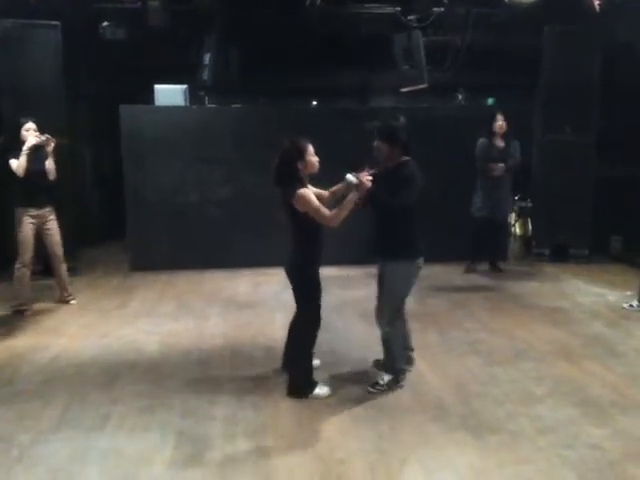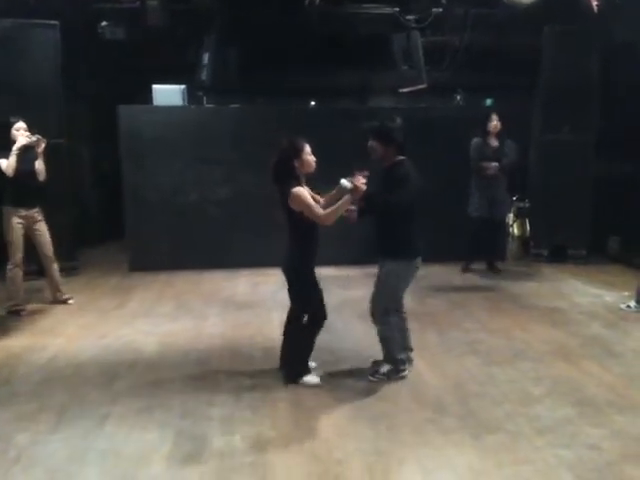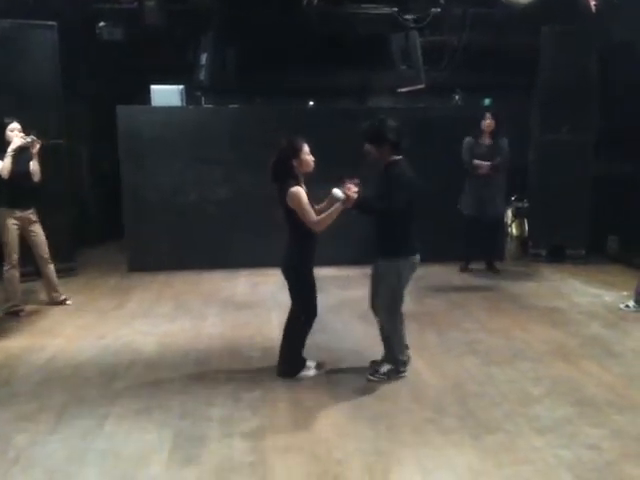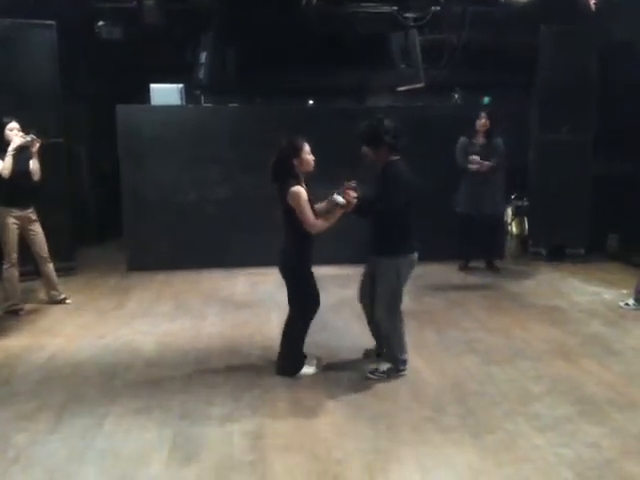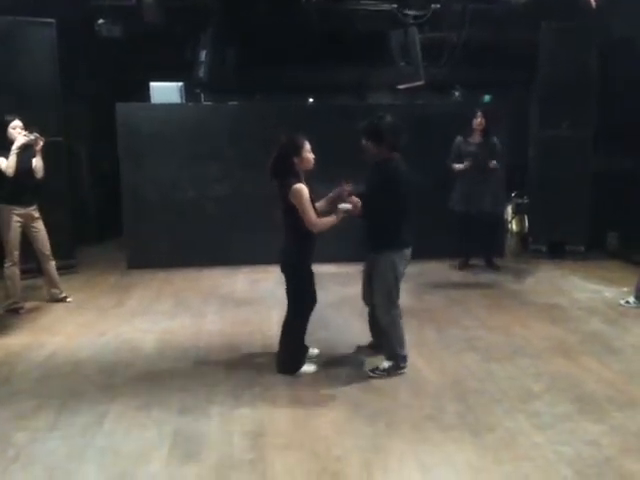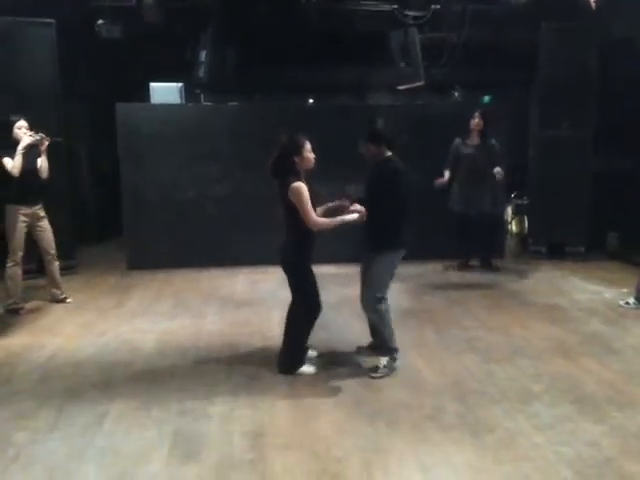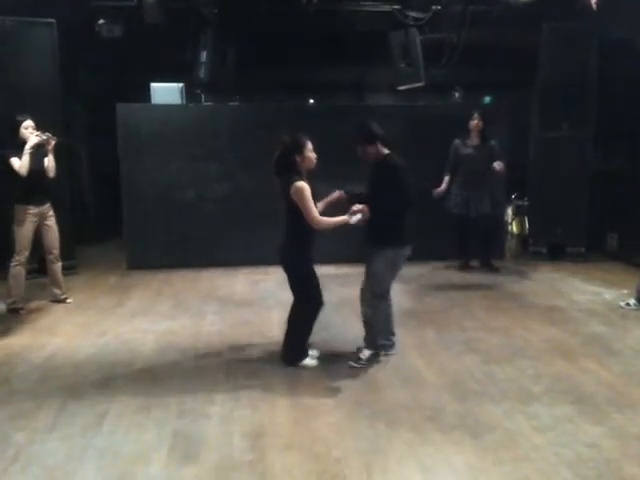
dt=0.2s
person 1, frame 1
left shoulder: (410, 174)
right shoulder: (385, 172)
left elbow: (398, 208)
right elbow: (380, 204)
left wrist: (370, 191)
right wrist: (364, 190)
left hip: (404, 256)
right hip: (389, 253)
left knee: (388, 314)
right knee: (393, 310)
left ankle: (396, 373)
right ankle: (403, 357)
person 1, frame 2
left shoulder: (405, 174)
right shoulder: (390, 171)
left elbow: (395, 208)
left wrist: (366, 193)
right wrist: (360, 210)
left hip: (402, 255)
right hip: (392, 252)
left knee: (381, 309)
right knee: (392, 307)
left ankle: (397, 364)
right ankle: (402, 355)
person 1, frame 3
left shoulder: (401, 174)
right shoulder: (389, 171)
left elbow: (389, 209)
left wrist: (358, 201)
right wrist: (359, 198)
left hip: (399, 255)
right hip: (387, 251)
left knee: (388, 309)
right knee: (381, 306)
left ankle: (397, 364)
right ankle: (398, 353)
person 1, frame 4
left shoulder: (397, 175)
right shoulder: (385, 171)
left elbow: (388, 211)
left wrist: (358, 205)
right wrist: (358, 200)
left hip: (398, 253)
right hip: (382, 250)
left knee: (387, 309)
right knee: (368, 299)
left ankle: (397, 362)
right ankle: (383, 347)
person 1, frame 5
left shoulder: (396, 171)
right shoulder: (379, 166)
left elbow: (395, 210)
left wrist: (363, 208)
right wrist: (357, 200)
left hip: (393, 248)
right hip: (377, 244)
left knee: (387, 304)
right knee: (371, 298)
left ankle: (397, 359)
right ankle: (380, 342)
person 1, frame 6
left shoulder: (395, 170)
right shoulder: (377, 168)
left elbow: (400, 208)
left wrist: (367, 212)
right wrist: (359, 206)
left hip: (389, 246)
right hip: (375, 243)
left knee: (372, 299)
right knee: (371, 296)
left ankle: (390, 355)
right ankle: (380, 344)
person 1, frame 7
left shoulder: (395, 167)
right shoulder: (378, 167)
left elbow: (405, 202)
left wrist: (372, 212)
right wrist: (349, 197)
left hip: (393, 244)
right hip: (379, 241)
left knee: (371, 295)
right knee: (378, 294)
left ankle: (374, 348)
right ankle: (385, 341)
person 2, frame 1
left shoulder: (303, 188)
right shoulder: (300, 194)
left elbow: (327, 196)
right elbow: (331, 219)
left wrist: (351, 182)
right wrist: (356, 193)
left hip: (302, 263)
right hip: (304, 265)
left knee: (304, 314)
right knee: (311, 320)
left ankle: (293, 360)
right ankle: (302, 384)
person 2, frame 2
left shoulder: (298, 188)
right shoulder: (296, 192)
left elbow: (321, 203)
right elbow: (324, 217)
left wrist: (346, 187)
right wrist: (352, 194)
left hip: (298, 261)
right hip: (299, 264)
left knee: (299, 310)
right knee: (318, 314)
left ankle: (290, 361)
right ankle: (296, 369)
person 2, frame 3
left shoulder: (296, 187)
right shoulder: (294, 191)
left elbow: (315, 213)
right elbow: (316, 224)
left wrist: (337, 196)
right wrist: (343, 203)
left hip: (299, 260)
right hip: (298, 262)
left knee: (301, 310)
right knee: (305, 312)
left ankle: (293, 359)
right ankle: (290, 366)
person 2, frame 4
left shoulder: (294, 187)
right shoulder: (295, 190)
left elbow: (315, 212)
right elbow: (313, 226)
left wrist: (336, 198)
right wrist: (340, 210)
left hip: (297, 258)
right hip: (296, 260)
left knee: (309, 305)
right knee: (302, 309)
left ankle: (294, 356)
right ankle: (290, 364)
person 2, frame 5
left shoulder: (292, 184)
right shoulder: (297, 188)
left elbow: (313, 210)
right elbow: (314, 224)
left wrist: (335, 196)
right wrist: (341, 213)
left hip: (296, 254)
right hip: (297, 257)
left knee: (305, 302)
right knee: (301, 307)
left ankle: (297, 349)
right ankle: (290, 362)
person 2, frame 6
left shoulder: (292, 183)
right shoulder: (297, 186)
right elbow: (313, 223)
left wrist: (331, 206)
right wrist: (344, 218)
left hip: (295, 254)
right hip: (296, 256)
left knee: (301, 302)
right knee: (311, 306)
left ankle: (294, 352)
right ankle: (291, 362)
person 2, frame 7
left shoulder: (294, 182)
right shoulder: (299, 185)
right elbow: (316, 222)
left wrist: (330, 199)
right wrist: (347, 218)
left hip: (295, 252)
right hip: (297, 254)
left knee: (304, 300)
right knee: (312, 302)
left ankle: (297, 348)
right ankle: (294, 354)
person 3, frame 1
left shoulder: (42, 153)
right shoulder: (15, 155)
left elbow: (52, 176)
right elbow: (19, 172)
left wrist: (50, 154)
right wrist: (26, 149)
left hip: (47, 211)
right hip: (26, 212)
left knee: (58, 254)
right knee: (25, 259)
left ankle: (65, 294)
right ankle: (21, 303)
person 3, frame 2
left shoulder: (31, 153)
left elbow: (41, 177)
left wrist: (40, 154)
left hip: (35, 211)
left knee: (49, 254)
left ankle: (59, 294)
person 3, frame 3
left shoulder: (26, 154)
left elbow: (36, 178)
left wrist: (35, 155)
left hip: (30, 212)
left knee: (44, 255)
left ankle: (56, 295)
person 3, frame 4
left shoulder: (26, 153)
left elbow: (36, 177)
left wrist: (34, 154)
left hip: (29, 211)
left knee: (43, 254)
left ankle: (55, 294)
person 3, frame 5
left shoulder: (29, 150)
left elbow: (39, 175)
left wrist: (38, 152)
left hip: (32, 209)
left knee: (45, 252)
left ankle: (56, 292)
person 3, frame 6
left shoulder: (35, 151)
left elbow: (44, 174)
left wrist: (43, 152)
right wrist: (21, 148)
left hip: (37, 208)
right hip: (17, 210)
left knee: (50, 252)
left ankle: (57, 293)
person 3, frame 7
left shoulder: (41, 150)
right shoulder: (14, 153)
left elbow: (51, 174)
right elbow: (22, 171)
left wrist: (50, 151)
right wrist: (28, 148)
left hip: (46, 208)
right hip: (25, 210)
left knee: (54, 253)
right knee: (20, 256)
left ankle: (58, 293)
right ankle: (15, 302)
person 4, frame 1
left shoulder: (513, 144)
right shoulder: (483, 143)
left elbow: (515, 164)
right elbow: (481, 166)
left wrist: (496, 167)
right wrist: (501, 167)
left hip: (504, 191)
right hip: (485, 190)
left knee: (500, 227)
right knee: (480, 226)
left ankle: (494, 261)
right ankle: (473, 261)
person 4, frame 2
left shoulder: (507, 144)
right shoulder: (477, 142)
left elbow: (509, 163)
right elbow: (476, 165)
left wrist: (488, 166)
right wrist: (497, 167)
left hip: (499, 191)
right hip: (481, 190)
left knee: (497, 227)
right knee: (477, 226)
left ankle: (491, 261)
right ankle: (468, 260)
person 4, frame 3
left shoulder: (501, 143)
right shoulder: (470, 142)
left elbow: (501, 163)
right elbow: (468, 164)
left wrist: (480, 164)
right wrist: (489, 166)
left hip: (494, 190)
right hip: (474, 190)
left knee: (493, 226)
right knee: (471, 226)
left ankle: (490, 261)
right ankle: (466, 260)
person 4, frame 4
left shoulder: (496, 143)
right shoulder: (464, 142)
left elbow: (498, 163)
right elbow: (462, 163)
left wrist: (485, 164)
right wrist: (480, 167)
left hip: (490, 190)
right hip: (469, 190)
left knee: (491, 225)
right knee: (467, 225)
left ankle: (489, 260)
right ankle: (465, 259)
person 4, frame 5
left shoulder: (492, 142)
right shoulder: (460, 141)
left elbow: (498, 161)
right elbow: (452, 162)
left wrist: (495, 164)
right wrist: (460, 167)
left hip: (486, 189)
right hip: (465, 189)
left knee: (489, 223)
right knee: (465, 224)
left ankle: (488, 258)
right ankle: (465, 258)
person 4, frame 6
left shoulder: (490, 144)
right shoulder: (458, 143)
left elbow: (496, 163)
right elbow: (450, 165)
left wrist: (497, 170)
right wrist: (445, 178)
left hip: (484, 191)
right hip: (462, 190)
left knee: (487, 225)
right knee: (463, 225)
left ankle: (486, 259)
right ankle: (464, 258)
person 4, frame 7
left shoulder: (490, 145)
right shoulder: (458, 144)
left elbow: (495, 164)
right elbow: (451, 168)
left wrist: (497, 166)
right wrist: (444, 186)
left hip: (484, 192)
right hip: (462, 191)
left knee: (487, 225)
right knee: (463, 226)
left ankle: (486, 260)
right ankle: (464, 259)
